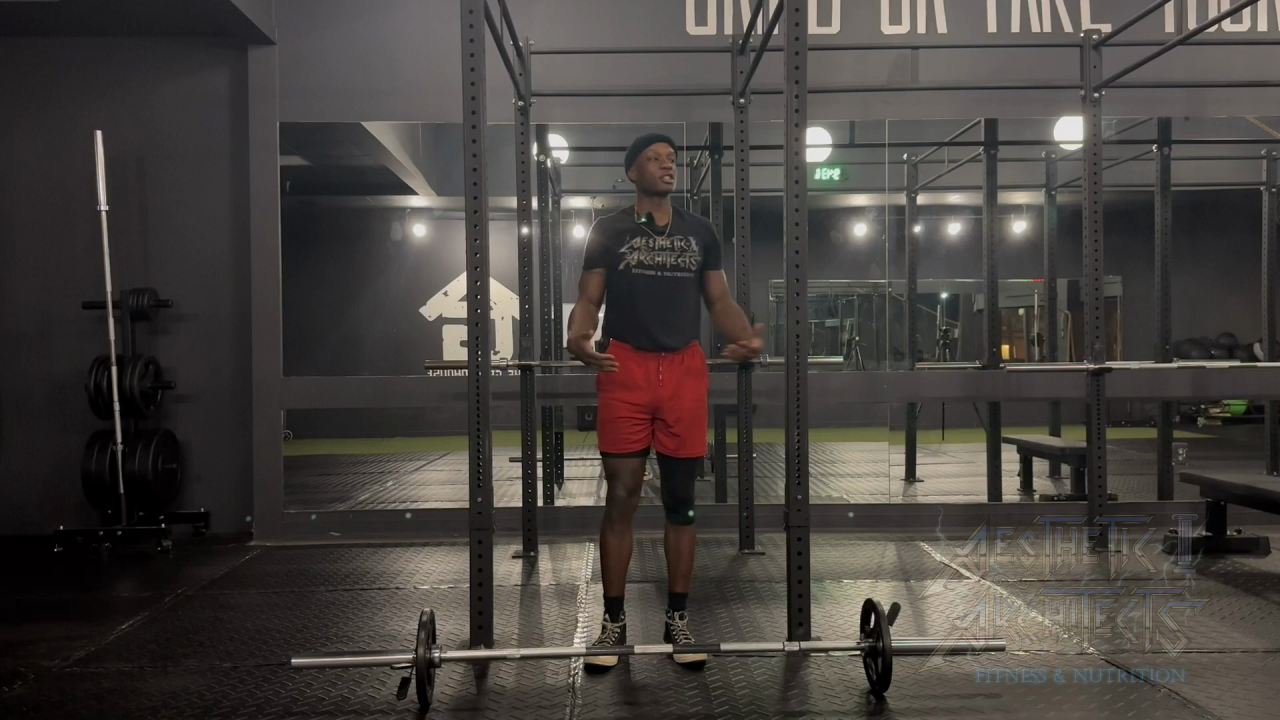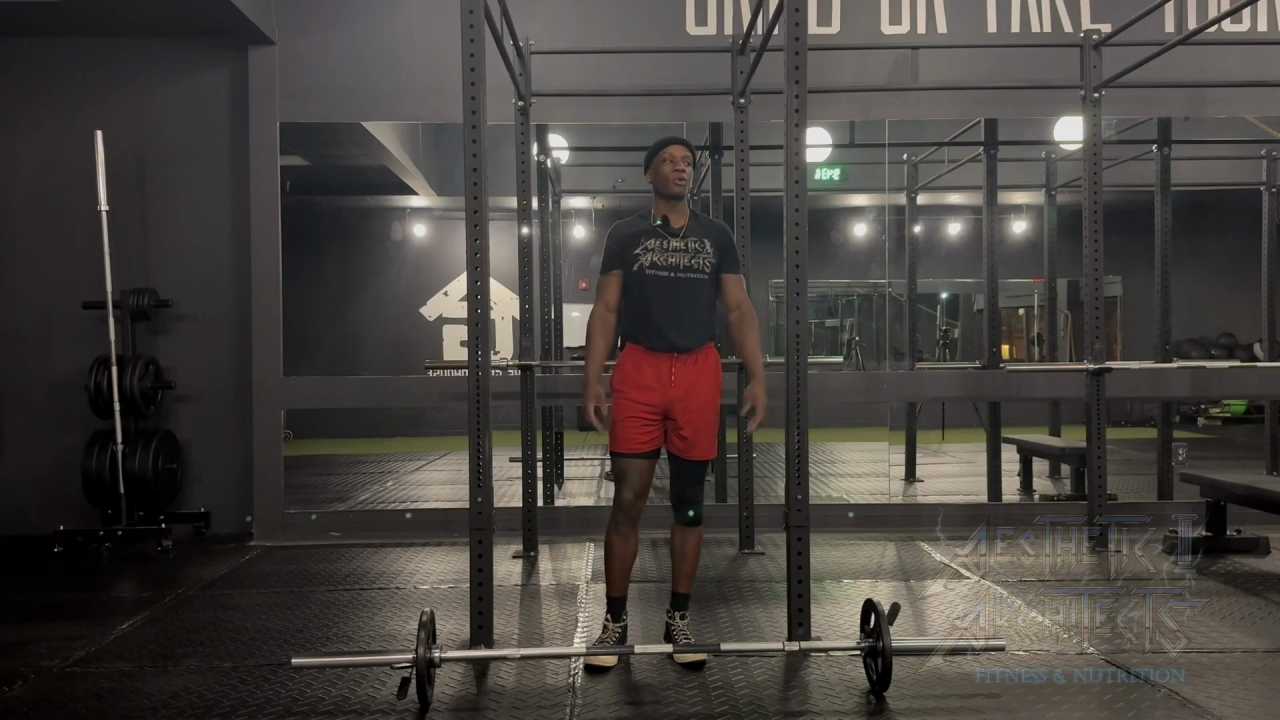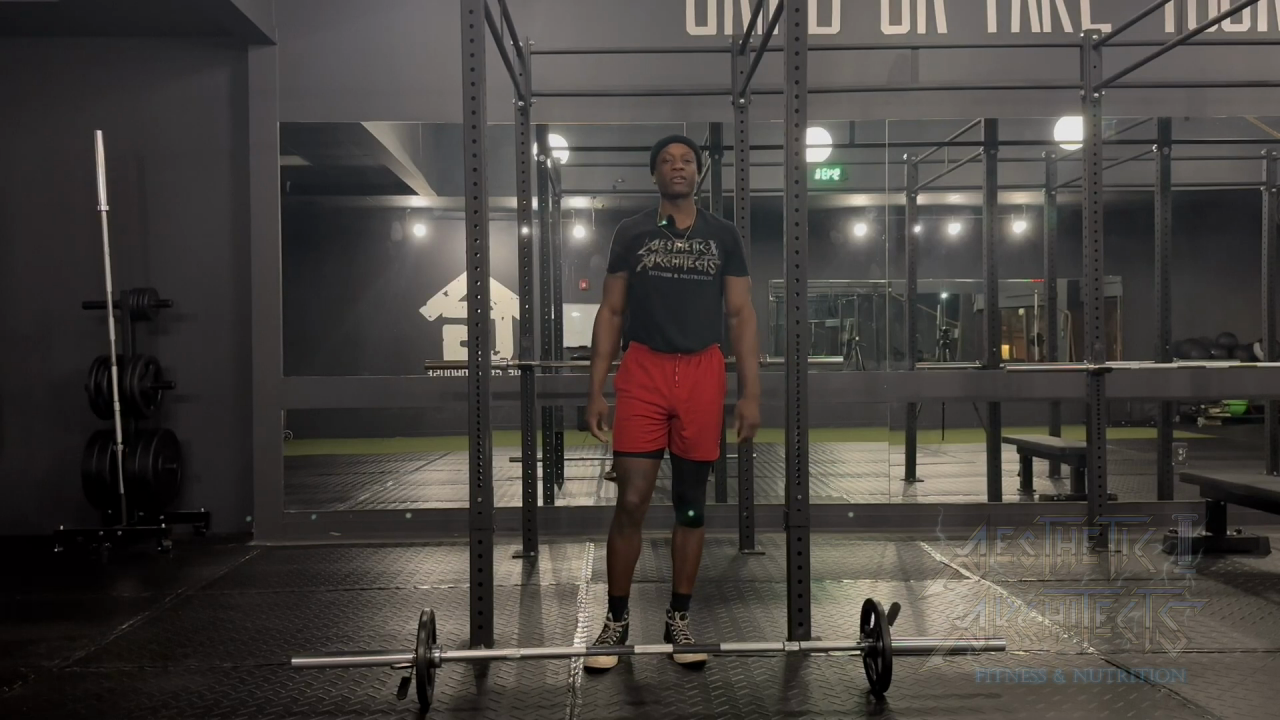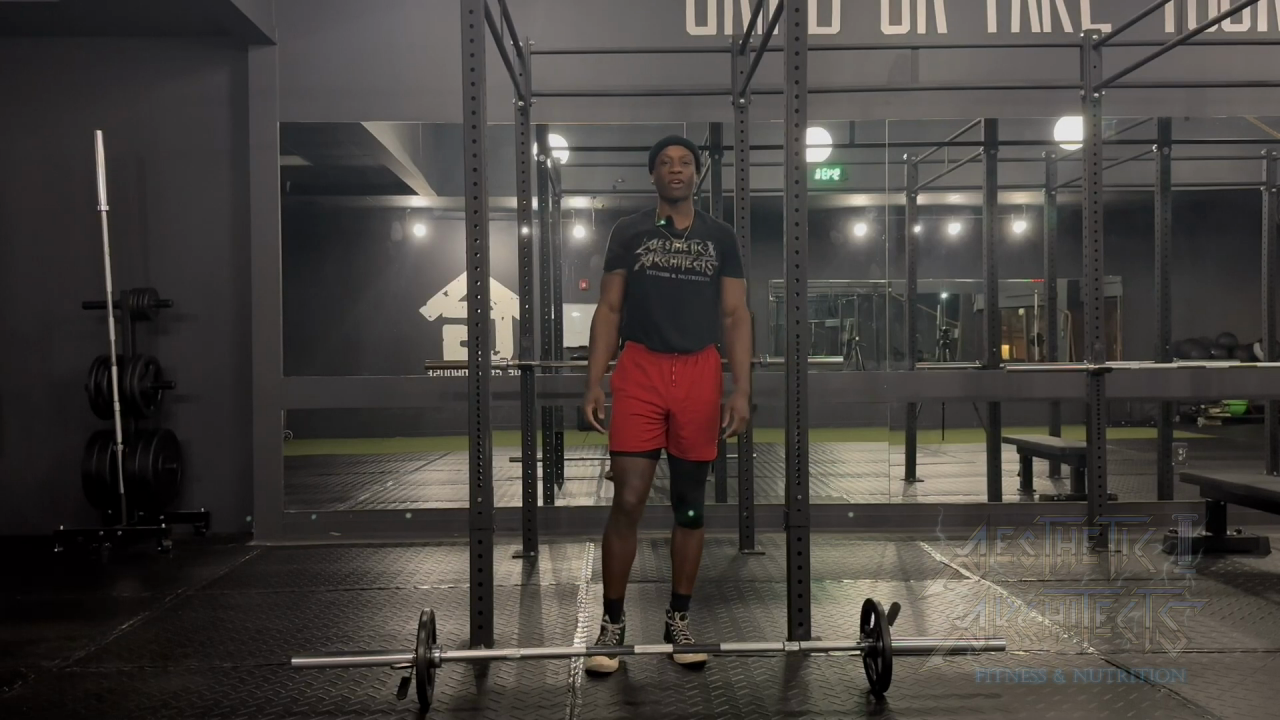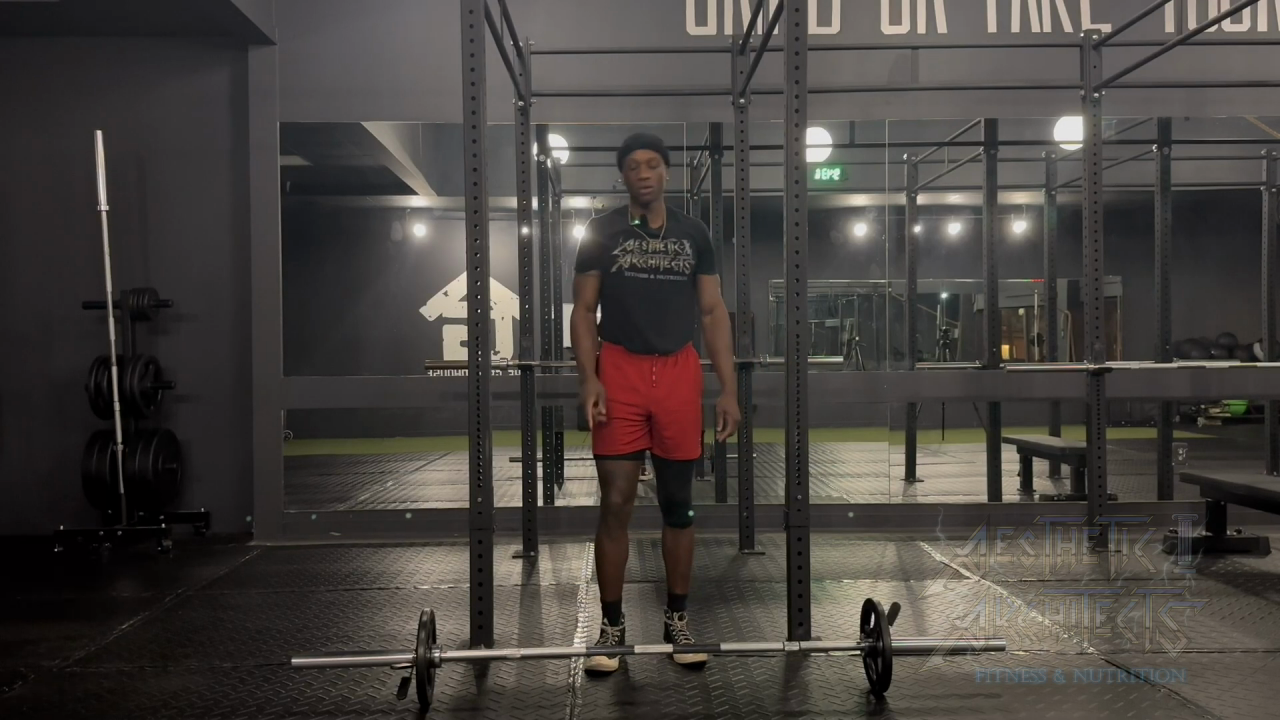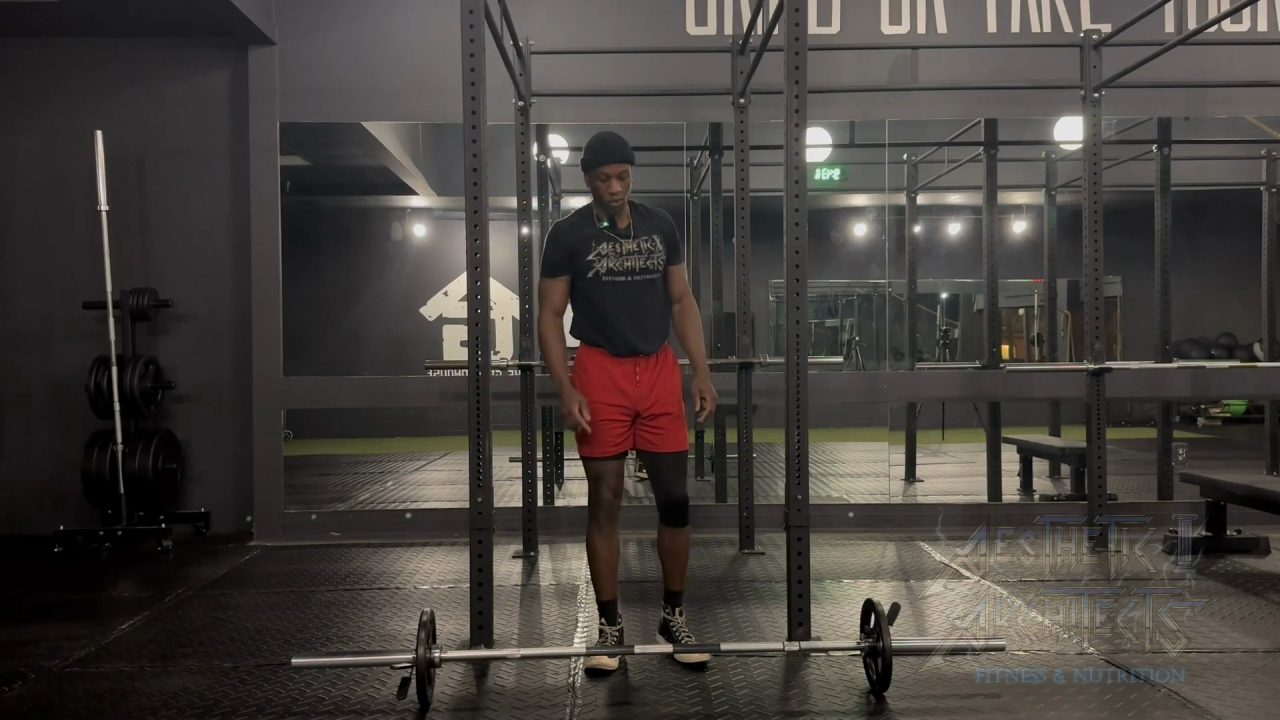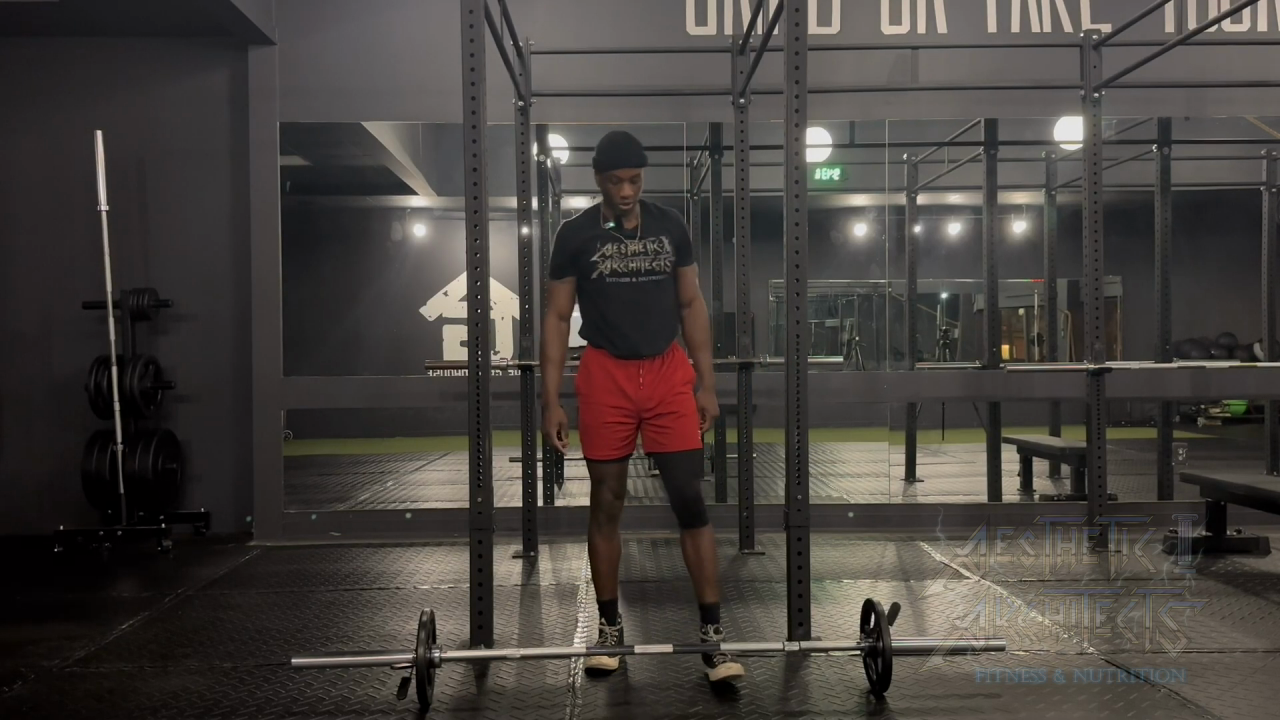
dt=0.5s
person 1, frame 1
left shoulder: (701, 232)
right shoulder: (609, 231)
left elbow: (720, 302)
right elbow: (587, 303)
left wrist: (747, 335)
right wrist: (579, 341)
left hip: (685, 372)
right hip: (626, 370)
left knee: (682, 500)
right knee: (621, 499)
left ankle: (678, 619)
right ankle: (614, 621)
person 1, frame 2
left shoulder: (717, 236)
right shoulder: (625, 235)
left elbow: (738, 309)
right elbow: (606, 310)
left wrist: (758, 376)
right wrist: (593, 378)
left hip: (698, 373)
right hip: (640, 371)
left knee: (688, 502)
right knee: (628, 501)
left ankle: (678, 619)
right ankle: (615, 621)
person 1, frame 3
left shoulder: (723, 235)
right shoulder: (631, 233)
left elbow: (741, 314)
right elbow: (611, 312)
left wrist: (750, 392)
right wrist: (596, 389)
left hip: (702, 375)
right hip: (643, 374)
left knee: (691, 503)
right knee: (630, 503)
left ankle: (678, 619)
right ankle: (616, 620)
person 1, frame 4
left shoulder: (720, 237)
right shoulder: (629, 232)
left elbow: (735, 315)
right elbow: (609, 309)
left wrist: (741, 389)
right wrist: (593, 381)
left hip: (700, 375)
right hip: (640, 373)
left knee: (690, 505)
right knee: (628, 502)
left ankle: (678, 618)
right ankle: (613, 621)
person 1, frame 5
left shoulder: (693, 233)
right shoulder: (601, 232)
left elbow: (712, 312)
right elbow: (583, 309)
left wrist: (728, 388)
right wrist: (590, 376)
left hip: (678, 375)
right hip: (619, 374)
left knee: (677, 503)
right knee: (616, 504)
left ankle: (677, 619)
right ankle: (612, 625)
person 1, frame 6
left shoulder: (661, 225)
right shoulder: (568, 235)
left elbow: (682, 301)
right elbow: (550, 315)
left wrist: (702, 371)
right wrist: (566, 388)
left hip: (660, 371)
right hip: (600, 375)
left knee: (674, 500)
right knee: (604, 503)
left ankle: (674, 614)
right ankle: (610, 625)
person 1, frame 7
left shoulder: (670, 226)
right shoulder: (575, 235)
left elbow: (692, 306)
right elbow: (557, 317)
left wrist: (706, 383)
right wrist: (551, 399)
left hip: (668, 374)
right hip: (605, 377)
left knee: (690, 502)
right knee: (606, 505)
left ankle: (712, 633)
right ankle: (610, 626)
